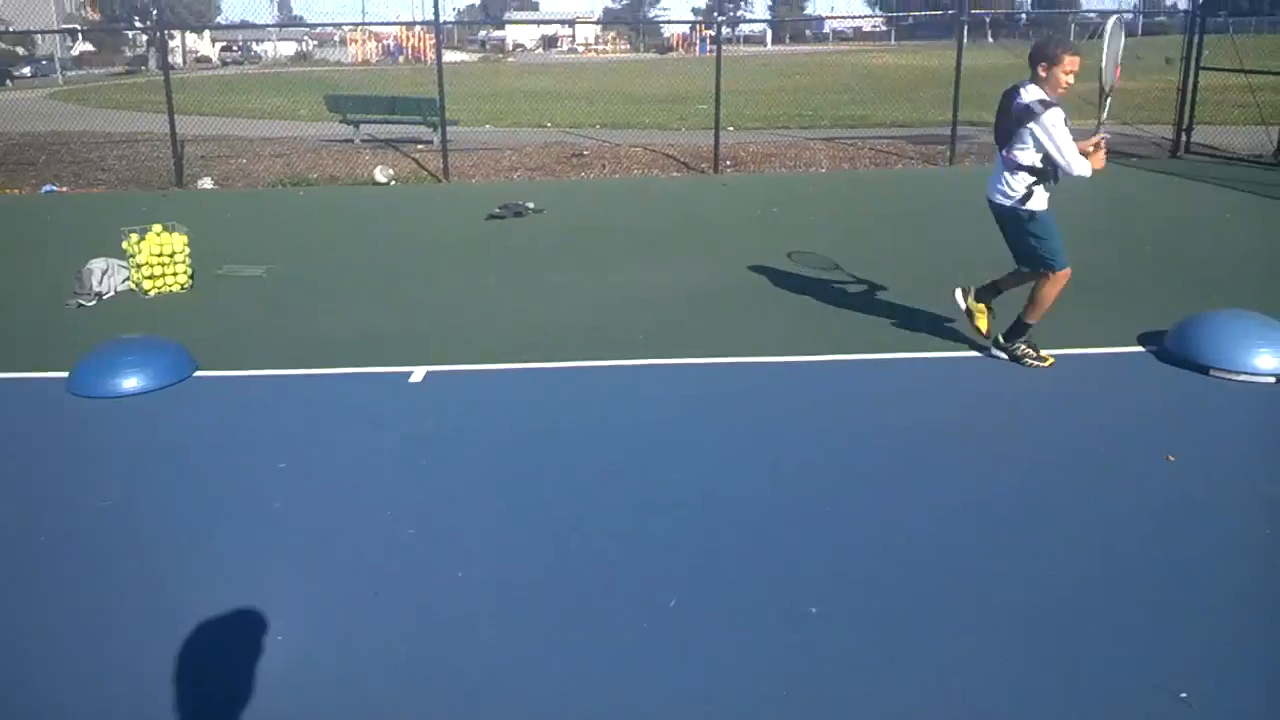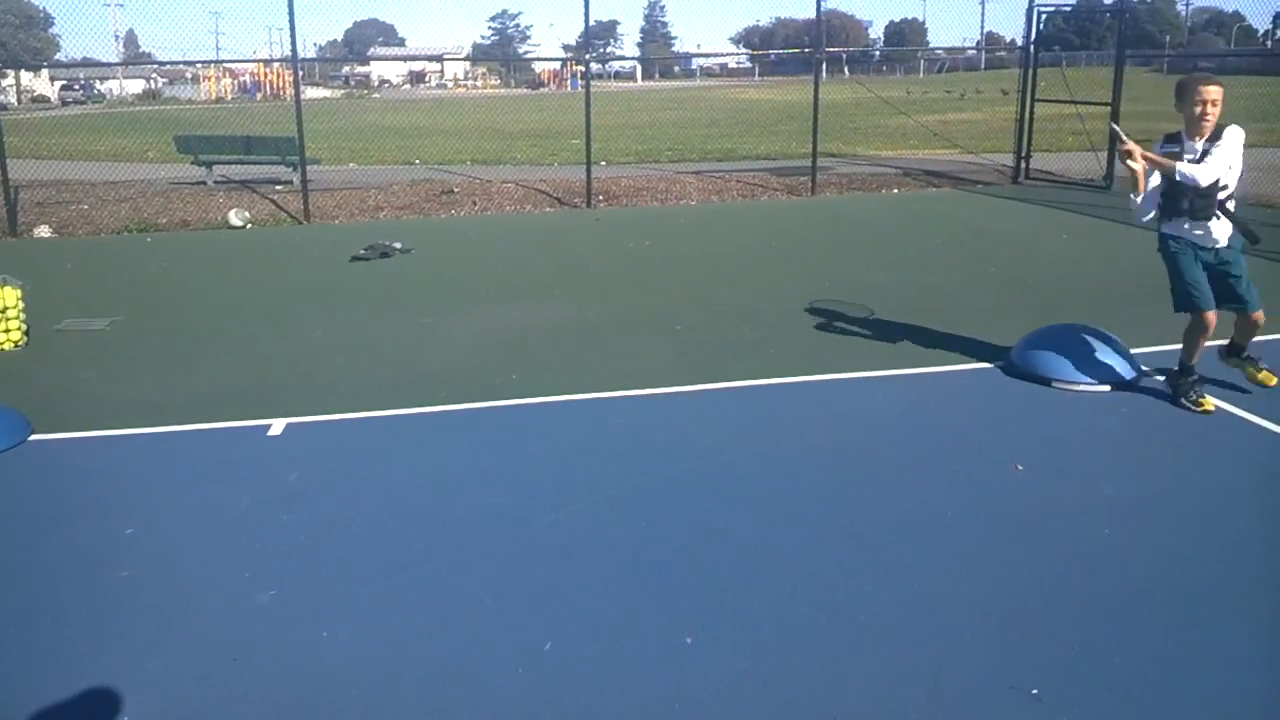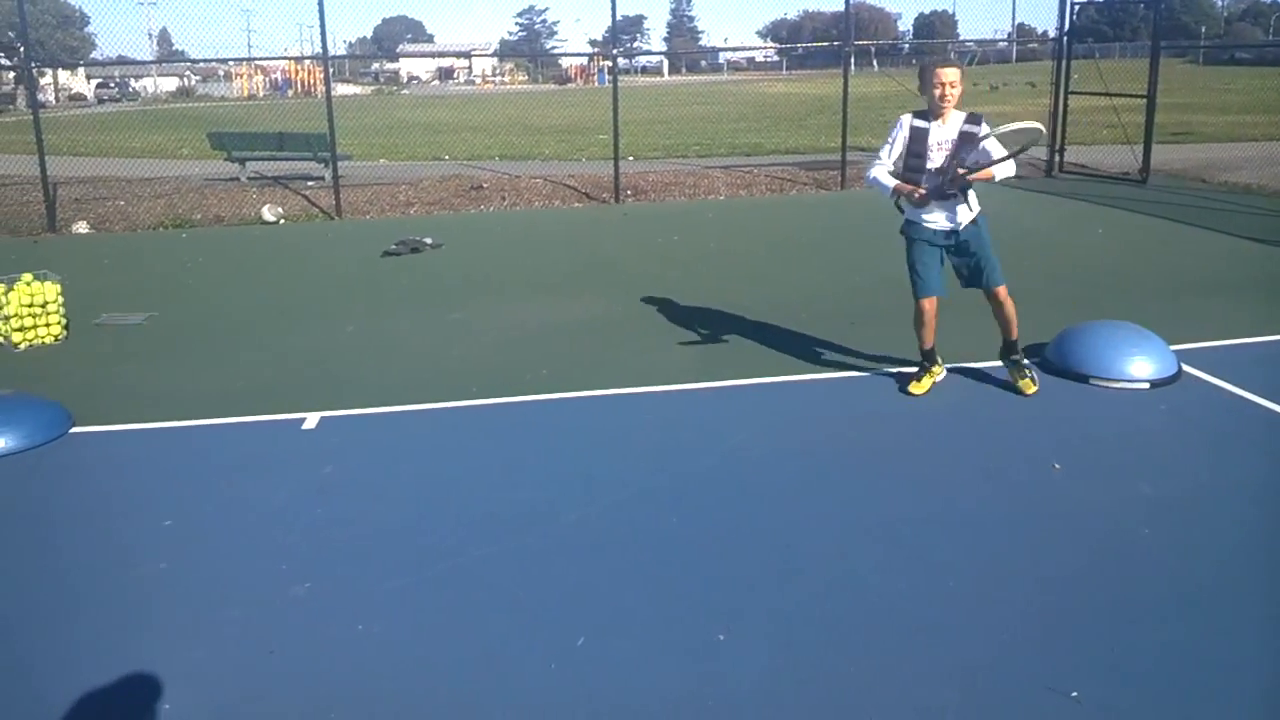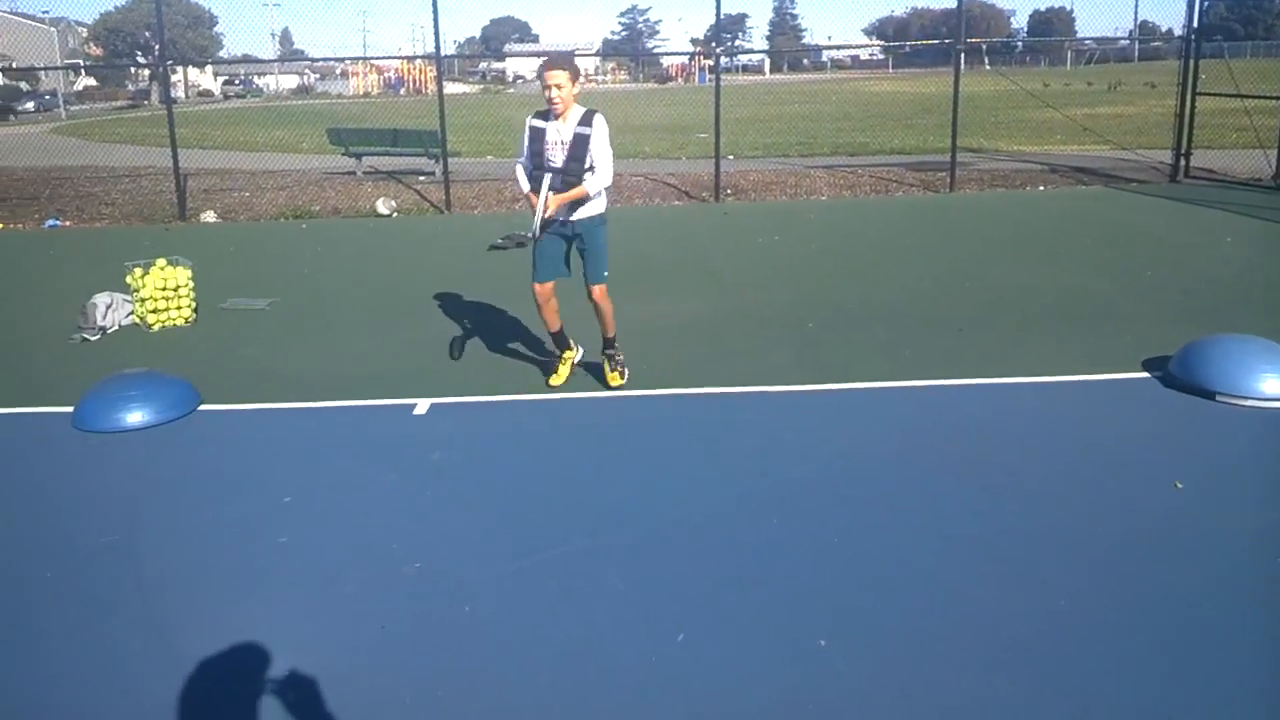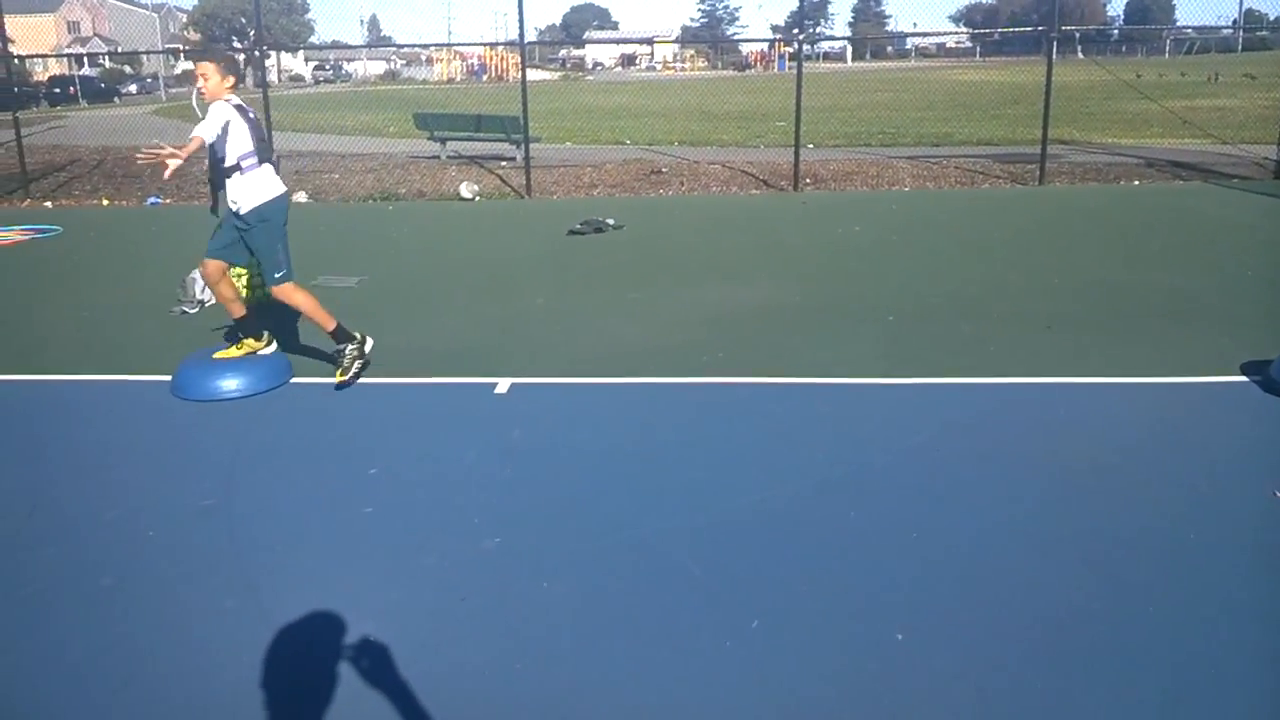
dt=1s
person 1, frame 1
left shoulder: (1018, 95)
right shoulder: (1046, 114)
right elbow: (1072, 166)
left wrist: (1083, 147)
right wrist: (1094, 162)
left hip: (1012, 198)
right hip: (1021, 203)
left knee: (1042, 267)
right knee: (1058, 273)
left ankle: (979, 295)
right ankle: (1012, 340)
person 1, frame 2
left shoulder: (1231, 136)
right shoulder: (1166, 149)
left elbow: (1205, 176)
right elbow: (1144, 213)
left wrist: (1147, 157)
right wrist: (1138, 177)
left hip: (1222, 240)
right hip: (1180, 240)
left knee: (1254, 318)
right knee: (1206, 318)
left ankle: (1238, 353)
right ankle: (1183, 378)
person 1, frame 3
left shoulder: (974, 125)
right shoulder: (909, 124)
left elbow: (1008, 165)
right elbow: (877, 169)
left wrist: (972, 175)
right wrist: (901, 190)
left hip: (965, 224)
right hip: (922, 227)
left knee: (999, 295)
right knee: (926, 306)
left ankle: (1013, 357)
right ankle: (930, 365)
person 1, frame 4
left shoulder: (594, 122)
right shoulder: (535, 123)
left elbow: (603, 176)
right elbow: (524, 165)
left wrist: (562, 199)
right wrist: (532, 195)
left hip: (588, 218)
right hip: (548, 219)
left knee: (597, 292)
right knee: (542, 290)
left ankle: (611, 352)
right ankle: (566, 350)
person 1, frame 5
left shoulder: (222, 108)
right shoulder: (234, 110)
left elbow: (206, 131)
left wrist: (183, 154)
left hip: (262, 208)
right hip: (243, 209)
left knee: (280, 287)
right knee: (211, 269)
left ankle: (350, 342)
right ankle: (254, 337)
